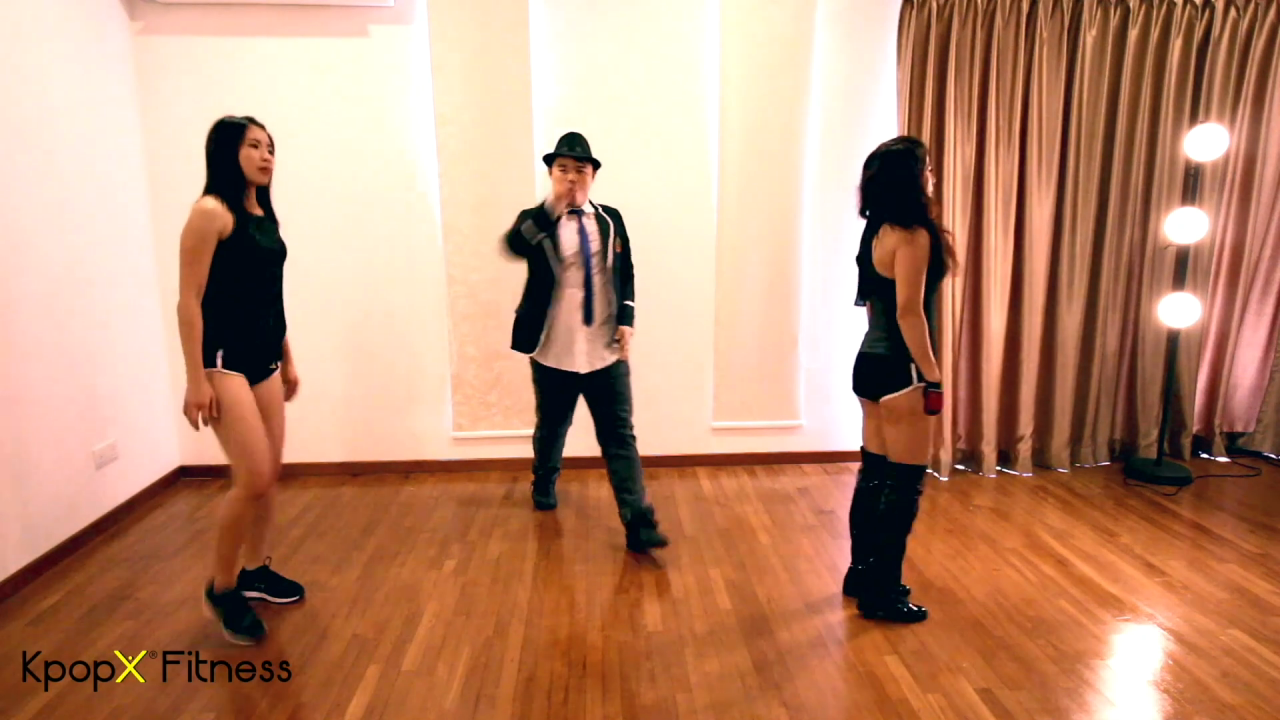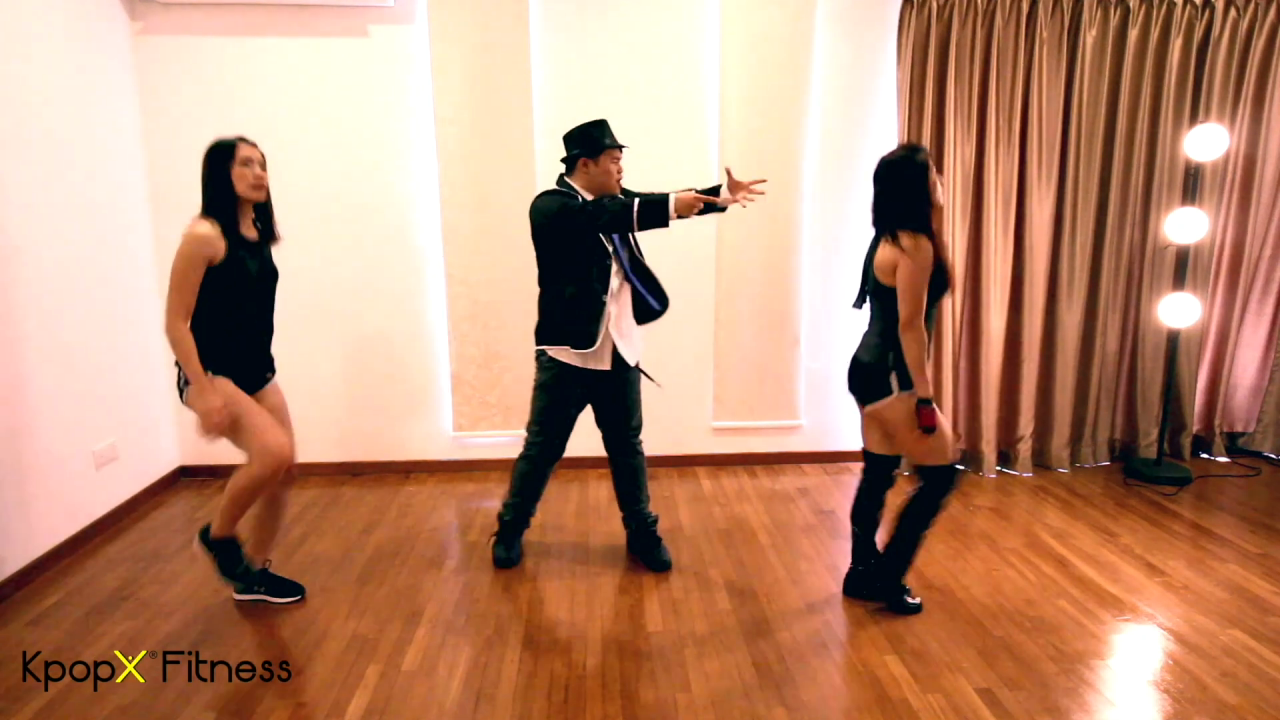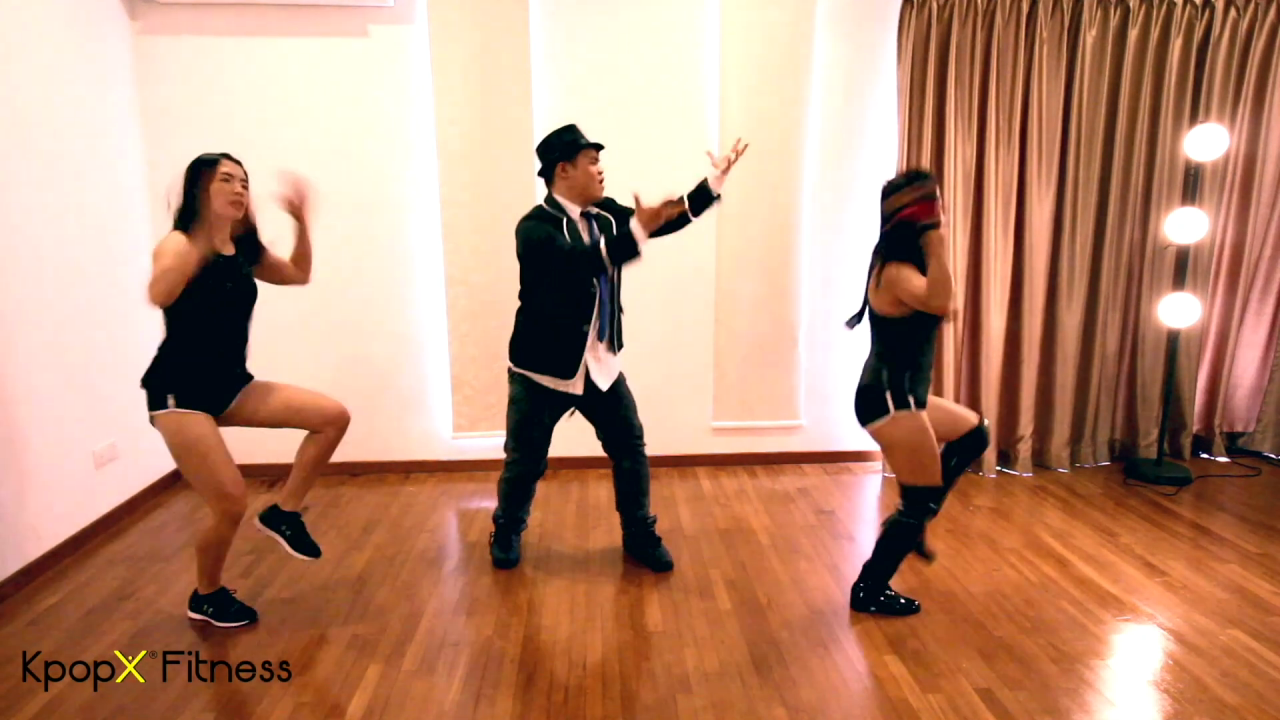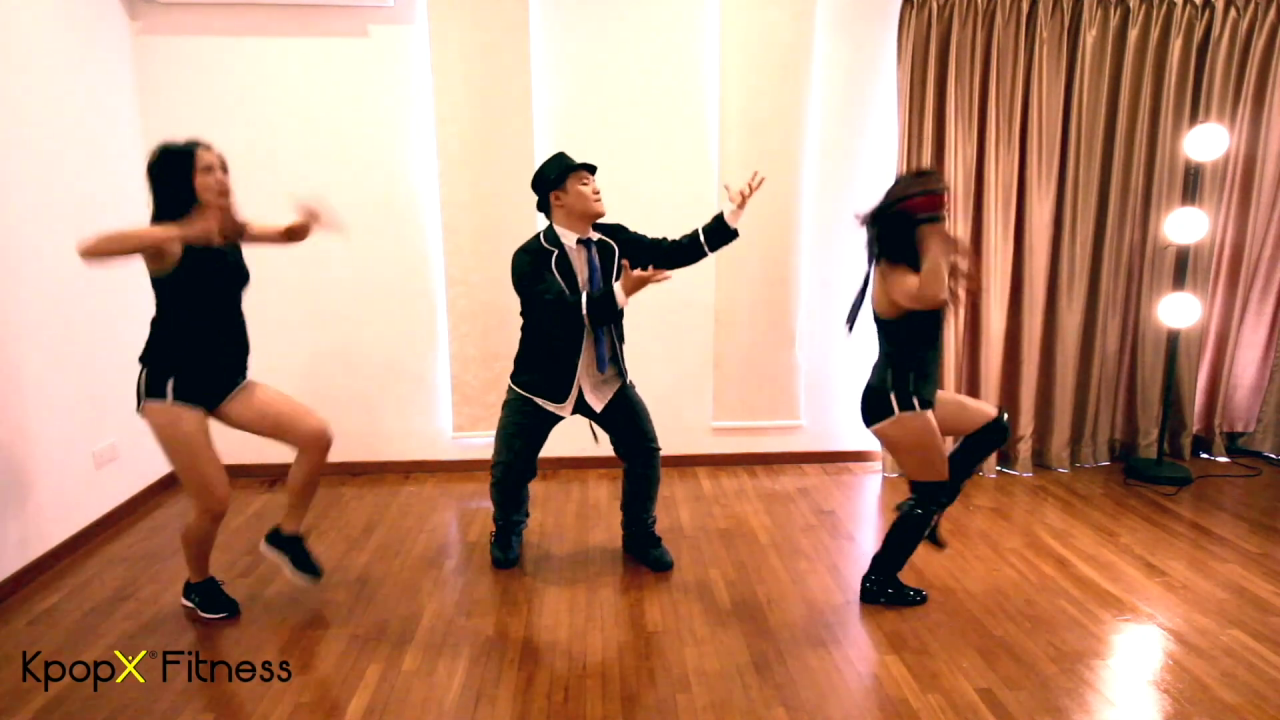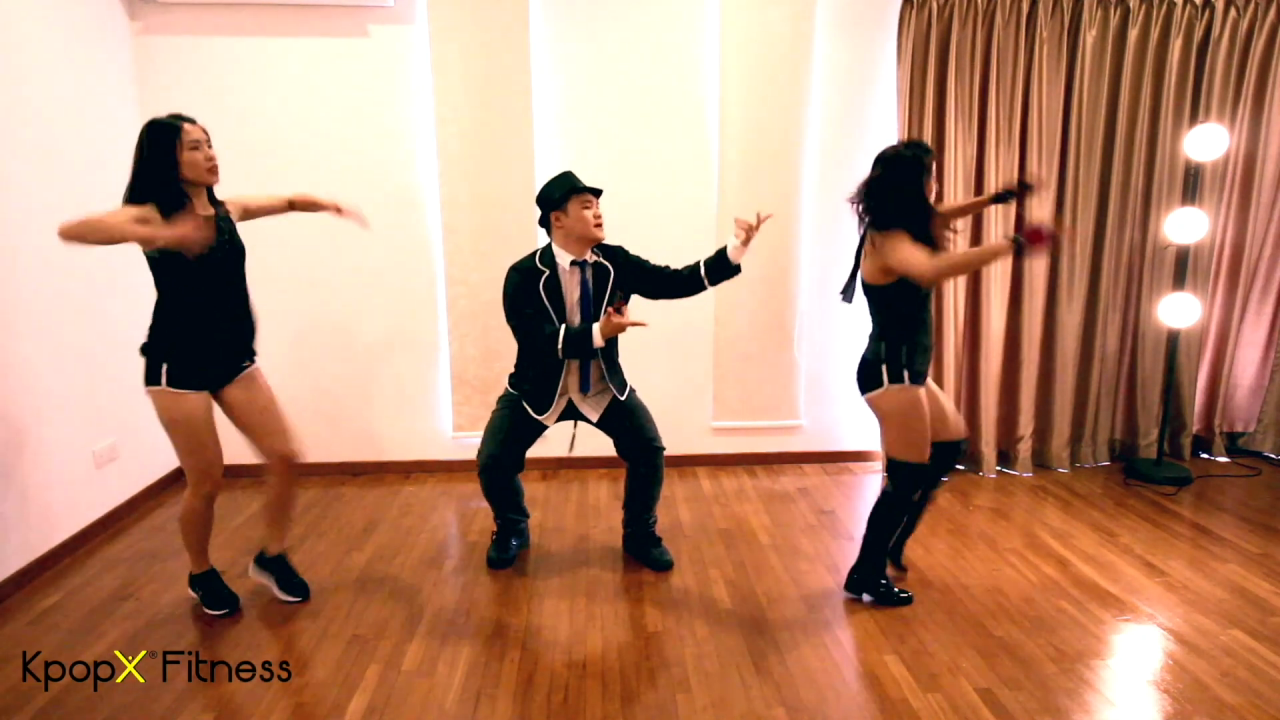
dt=0.4s
person 1, frame 1
left shoulder: (264, 216)
right shoulder: (211, 212)
right elbow: (189, 299)
left wrist: (287, 360)
right wrist: (195, 378)
left hip: (262, 362)
right hip: (223, 362)
left knee: (269, 475)
right knee: (255, 478)
left ankle: (253, 571)
right ankle: (223, 589)
person 1, frame 2
left shoulder: (260, 234)
right shoulder: (205, 237)
right elbow: (177, 322)
left wrist: (268, 377)
right wrist: (204, 390)
left hip: (256, 374)
right hip: (211, 377)
left knee: (279, 473)
right knee: (274, 454)
left ankle: (254, 573)
right ankle: (220, 534)
person 1, frame 3
left shoulder: (246, 251)
right shoulder: (181, 244)
left elbow: (298, 275)
right elbow: (160, 295)
left wrist: (300, 222)
right wrist: (208, 236)
left hip: (231, 384)
right hip: (180, 392)
left knee: (334, 416)
right knee: (231, 503)
left ankle: (284, 512)
right ankle: (206, 595)
person 1, frame 4
left shoulder: (232, 233)
right shoulder: (169, 241)
left elbow: (286, 236)
right elbow: (92, 249)
left wrist: (303, 224)
right wrist: (183, 231)
left hip: (228, 379)
right hip: (174, 387)
left knee: (316, 436)
right knee: (213, 502)
left ankle: (287, 535)
right ankle: (198, 583)
person 1, frame 5
left shoulder: (227, 211)
right shoulder: (150, 216)
left elbow: (284, 202)
right elbow: (72, 230)
left wrist: (325, 204)
right wrist: (161, 236)
left hip: (234, 359)
right hip: (177, 365)
left knee: (285, 456)
right knee: (207, 483)
left ankle: (273, 557)
right ankle: (201, 574)
person 2, frame 1
left shoulder: (882, 229)
right shoulder: (912, 235)
right elbow: (909, 311)
right wrist: (932, 379)
left hip: (871, 363)
right hip: (897, 369)
left knee: (877, 474)
right knee: (905, 484)
left ankle: (864, 574)
right ankle: (883, 594)
person 2, frame 2
left shoulder: (891, 239)
right shoulder: (914, 246)
right elbow: (909, 323)
right wrist: (924, 396)
left hip: (870, 372)
right hip: (888, 377)
left knee: (880, 473)
right knee: (939, 475)
left ankle: (865, 573)
right ankle: (887, 578)
person 2, frame 3
left shoulder: (906, 263)
right shoulder: (899, 272)
right elbow: (940, 302)
right wrist: (935, 232)
left hip: (903, 394)
right hip: (890, 398)
left knee: (973, 434)
right knee: (922, 499)
left ankle: (911, 525)
right ankle: (869, 590)
person 2, frame 4
left shoulder: (908, 259)
right shoulder: (897, 276)
right elbow: (932, 296)
left wrist: (940, 238)
right wrist: (933, 230)
left hip: (915, 391)
right hip: (897, 398)
left knee: (993, 427)
right knee: (932, 491)
left ankle: (925, 512)
right ankle: (879, 581)
person 2, frame 5
left shoulder: (900, 232)
right shoulder: (889, 240)
left elbow: (940, 215)
right elbow: (932, 270)
left wrist: (995, 199)
right wrist: (1012, 245)
left hip: (907, 369)
right hip: (891, 371)
left knee: (950, 448)
right knee: (909, 477)
left ankle: (887, 546)
right ankle: (866, 574)
person 3, frame 1
left shoulder: (612, 221)
right shoulder: (535, 219)
left elbow: (625, 274)
right elbow: (515, 245)
left wrist: (626, 320)
right wrist: (551, 208)
left hip: (606, 350)
right hip: (553, 352)
left knee: (619, 436)
right knee: (551, 428)
left ankle: (639, 523)
right ankle: (545, 480)
person 3, frame 2
left shoulder: (624, 206)
right shoulder: (553, 207)
left elbow: (661, 209)
right elbow: (599, 215)
left wrist: (721, 196)
right wrist: (668, 207)
left hip: (620, 349)
right hip: (569, 350)
left knee: (626, 444)
right knee: (544, 446)
left ankle: (641, 533)
right ankle: (510, 528)
person 3, frame 3
left shoulder: (604, 213)
right shoulder: (536, 226)
left elbow: (674, 215)
right elbow: (575, 263)
left wrist: (713, 181)
right wrist: (636, 232)
left hip: (601, 363)
right hip: (544, 367)
left knee: (629, 447)
right knee: (524, 461)
left ankle: (638, 535)
right ankle: (507, 531)
person 3, frame 4
left shoulder: (613, 239)
right shoulder: (530, 257)
left elbow: (675, 252)
right elbow: (559, 314)
left wrist: (731, 215)
right wrist: (620, 293)
left hip: (606, 379)
right hip: (544, 382)
left knee: (644, 451)
right knee: (510, 467)
left ankle: (639, 535)
right ankle: (508, 531)
person 3, frame 5
left shoulder: (615, 262)
right shoulder: (525, 275)
left elbow: (674, 282)
right elbow: (534, 339)
left wrist: (734, 251)
right wrist: (597, 333)
left hip: (604, 386)
right hip: (538, 389)
left knee: (648, 451)
right knee: (494, 463)
left ankle: (639, 535)
right ankle: (511, 531)
